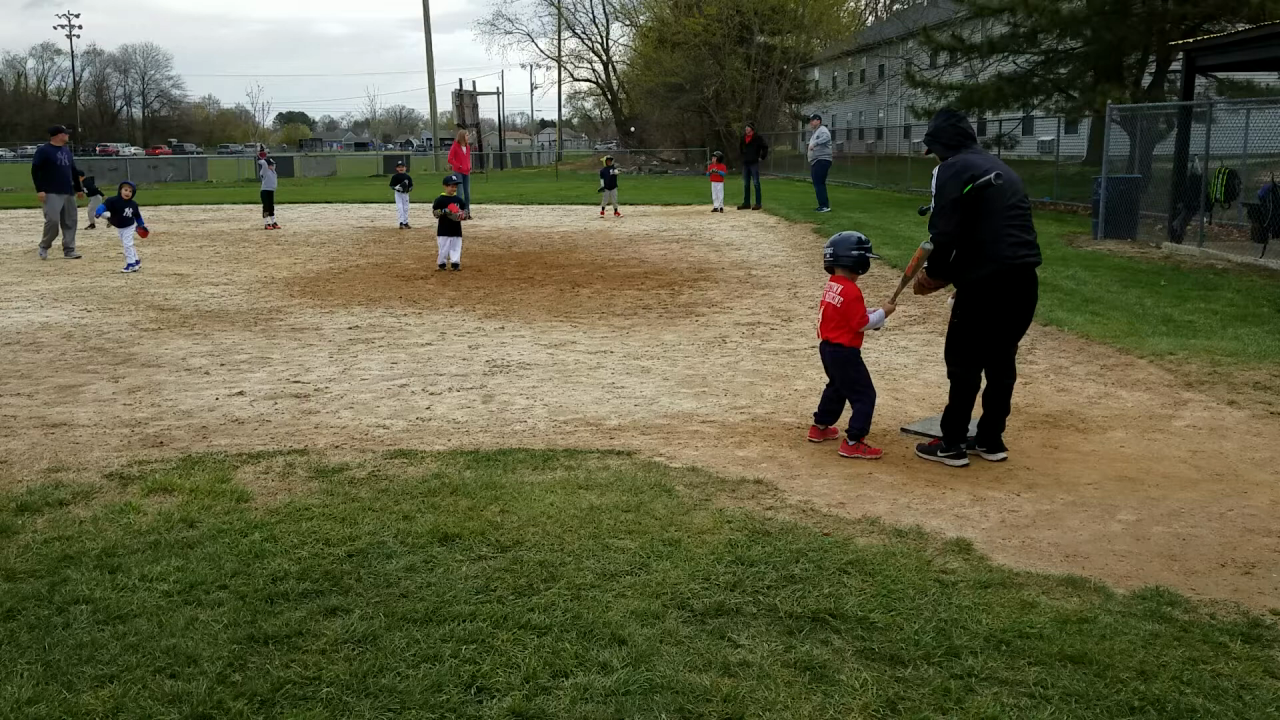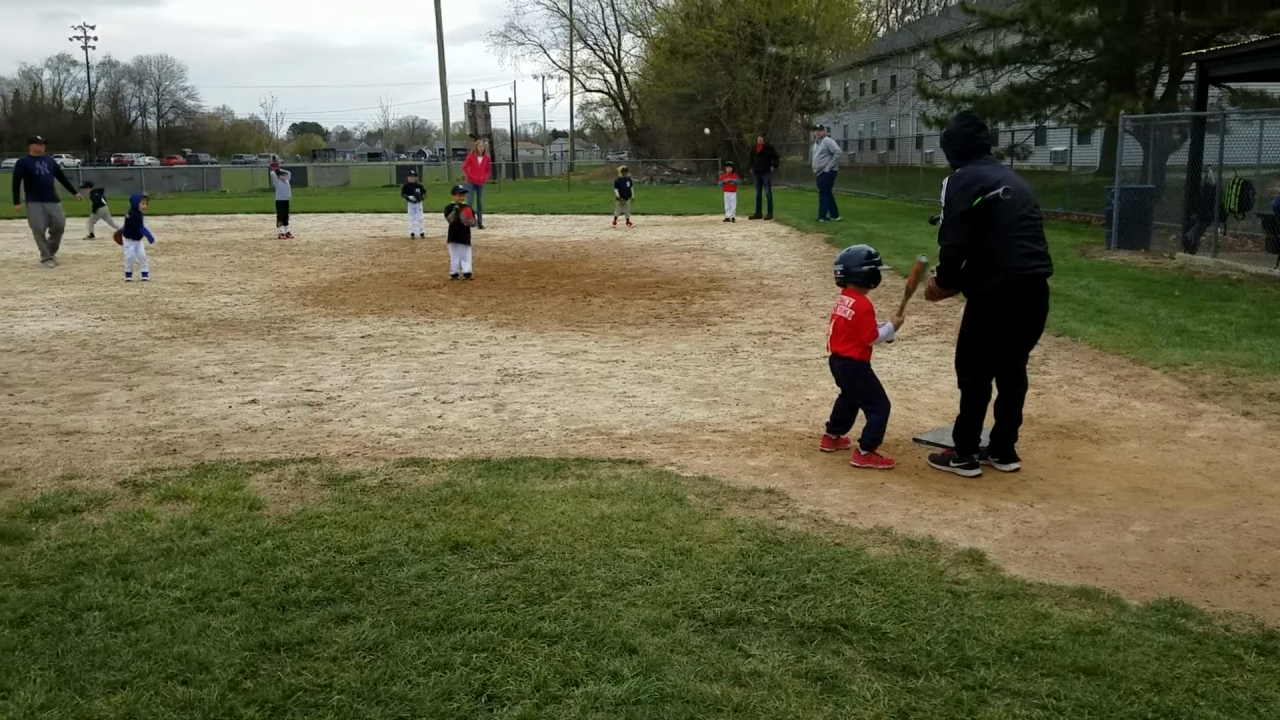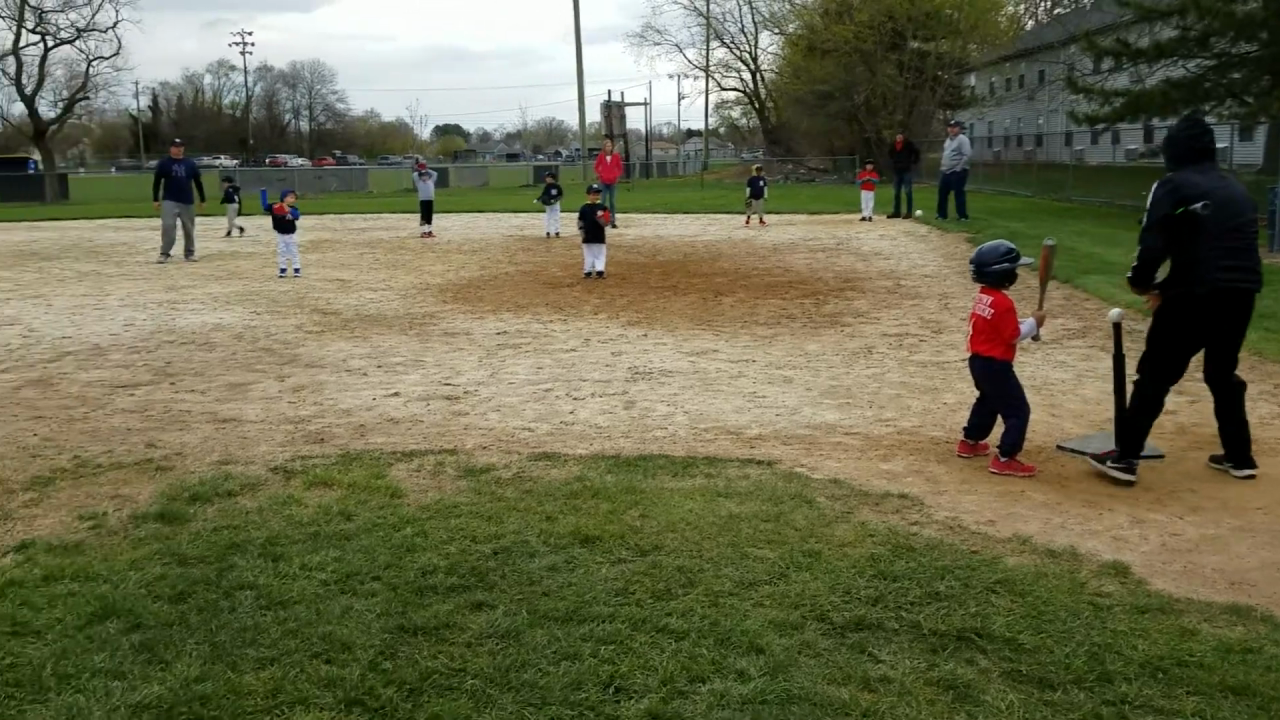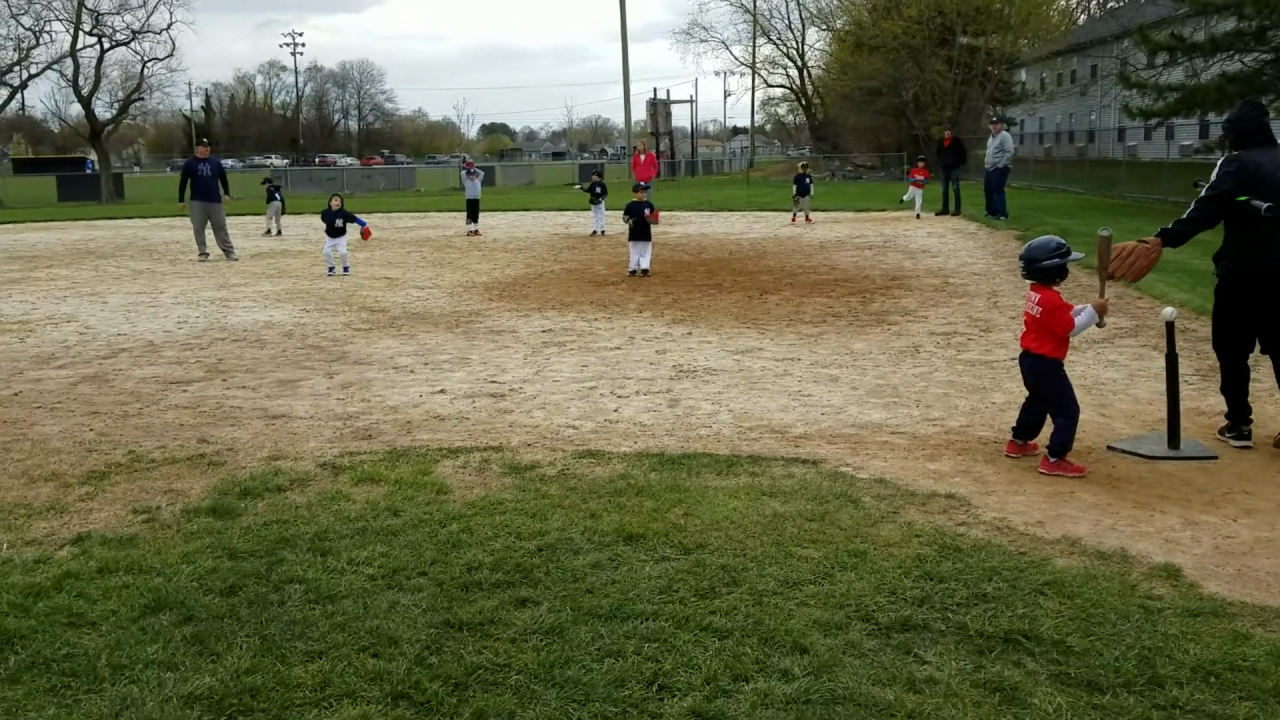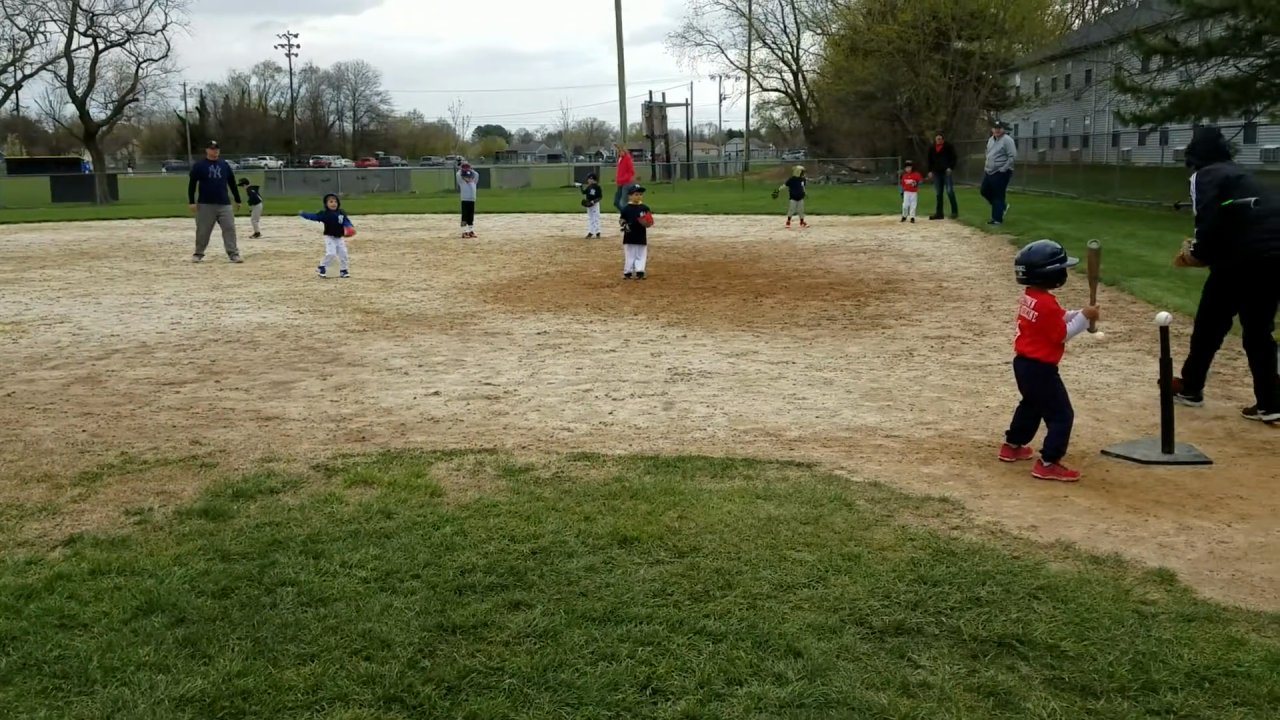
dt=0.7s
person 1, frame 1
left shoulder: (953, 169)
right shoulder: (1000, 167)
left elbow: (946, 231)
left wrist: (935, 272)
right wrist: (946, 272)
left hip: (987, 280)
right hip: (1023, 277)
left knee: (964, 360)
right knee: (1001, 360)
left ankle: (952, 444)
right ankle: (990, 440)
person 1, frame 2
left shoulder: (962, 180)
right shoulder: (1012, 179)
left elbow: (955, 242)
left wrist: (945, 280)
right wrist: (957, 281)
left hip: (997, 291)
right hip: (1034, 288)
left knee: (975, 370)
right knee: (1012, 370)
left ankle: (965, 455)
right ankle: (1003, 450)
person 1, frame 3
left shoulder: (1172, 187)
right shoulder: (1237, 189)
left elbow: (1153, 245)
left wrist: (1138, 280)
right wrist: (1167, 287)
left hip: (1194, 295)
right hip: (1240, 296)
left knee: (1154, 375)
right knee: (1223, 372)
left ankle: (1125, 457)
right ankle: (1239, 457)
person 1, frame 4
left shoulder: (1236, 164)
left elbow: (1206, 210)
left wrist: (1164, 238)
left hip: (1245, 272)
left knee: (1232, 347)
left ankle: (1239, 425)
person 1, frame 5
left shoulder: (1204, 176)
right shoulder: (1244, 176)
left elbow: (1209, 222)
left wrist: (1197, 251)
right wrist: (1204, 249)
left hip: (1242, 260)
left knee: (1208, 327)
left ankle: (1190, 388)
person 2, frame 1
left shoulder: (832, 285)
right shoulder: (851, 291)
right elbow: (861, 324)
left wrist: (872, 313)
right wrist: (883, 313)
left hip: (828, 347)
right hip: (844, 352)
left knee: (837, 387)
right knee: (864, 395)
left ankle: (820, 427)
right ankle: (853, 443)
person 2, frame 2
left shoulder: (843, 298)
right shoulder: (863, 305)
right elbow: (871, 338)
left wrist: (881, 326)
right wrist: (891, 327)
left hip: (837, 360)
right hip: (854, 364)
left knee: (850, 398)
right knee: (879, 406)
left ankle: (832, 436)
right ankle: (865, 453)
person 2, frame 3
left shoulder: (982, 296)
right shoulder: (1002, 302)
right elbow: (1013, 336)
left wrist: (1025, 323)
right wrist: (1034, 323)
left hip: (978, 360)
right hip: (995, 365)
left knee: (987, 401)
right knee: (1018, 410)
left ankle: (970, 442)
right ankle: (1005, 459)
person 2, frame 4
left shoulder: (1035, 292)
right shoulder: (1051, 299)
left elbow: (1066, 313)
right elbow: (1069, 328)
left wrist: (1088, 309)
right wrist: (1093, 311)
left hip: (1029, 359)
right hip: (1046, 363)
left knee: (1037, 401)
right knee: (1067, 410)
left ankle: (1018, 441)
right ankle: (1054, 459)
person 2, frame 5
left shoulder: (1029, 296)
right shoulder: (1046, 303)
left elbow: (1057, 319)
right elbow: (1062, 334)
left wrist: (1080, 314)
right wrist: (1084, 318)
left hip: (1023, 362)
right hip: (1040, 368)
left knee: (1031, 405)
right knee: (1061, 414)
left ankle: (1012, 445)
right ankle: (1048, 463)
